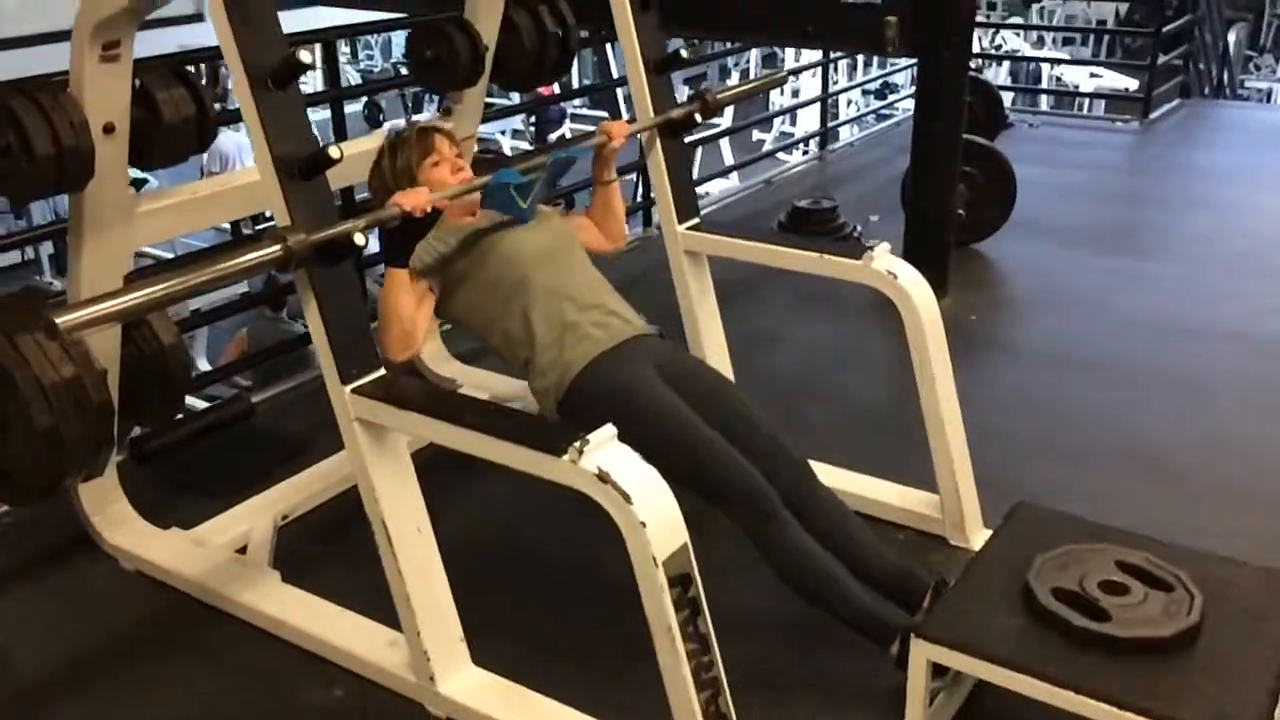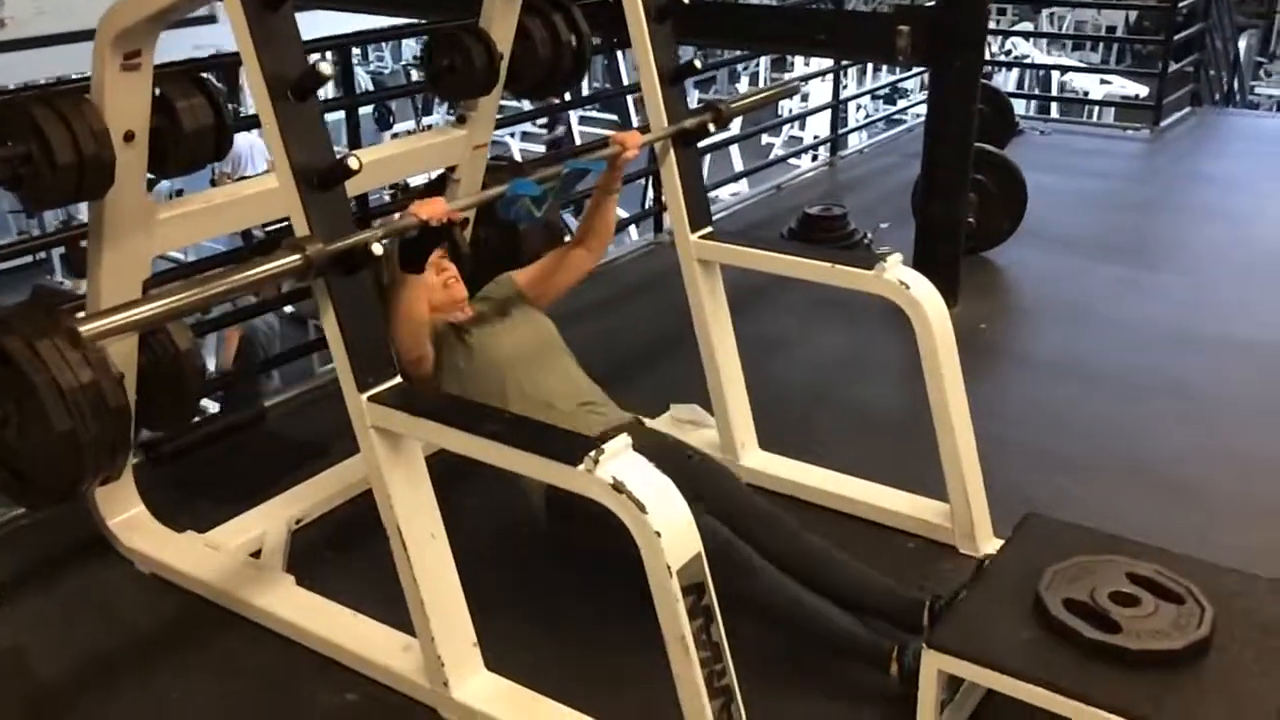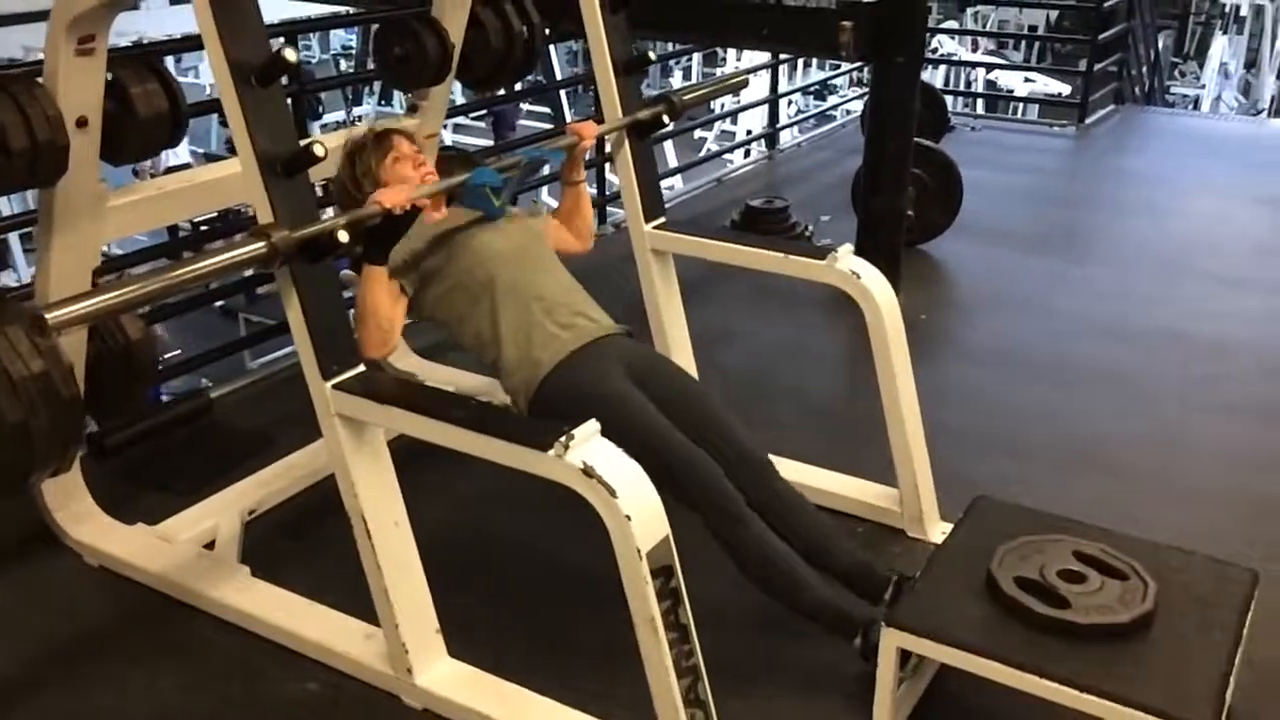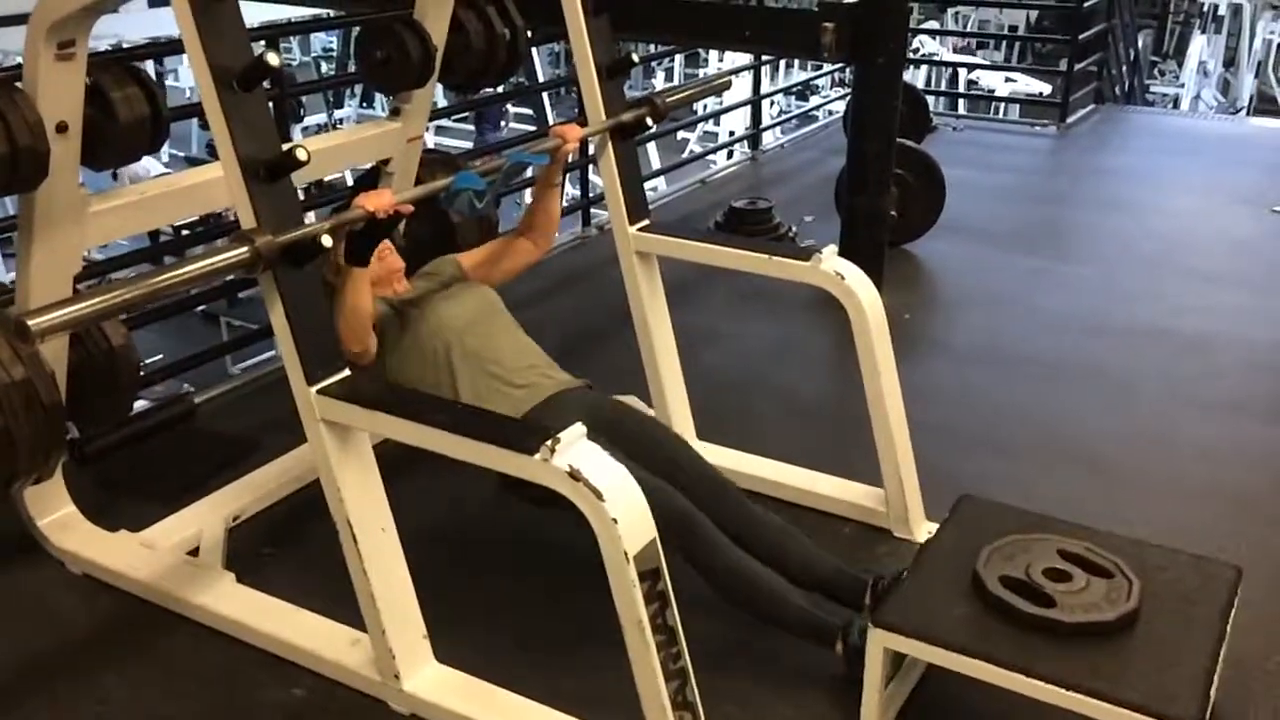
dt=0.7s
person 1, frame 1
left shoulder: (510, 214)
right shoulder: (434, 257)
left elbow: (608, 235)
right elbow: (400, 348)
left wrist: (604, 163)
right wrist: (399, 243)
left hip: (650, 350)
right hip: (590, 384)
left knee: (791, 476)
right knee: (754, 499)
left ankle: (925, 594)
right ankle: (900, 636)
person 1, frame 2
left shoulder: (500, 301)
right shoulder: (435, 357)
left elbow: (584, 250)
right elbow: (408, 346)
left wrist: (611, 178)
left hip: (627, 436)
left knee: (768, 526)
right knee: (726, 558)
left ankle: (926, 613)
right ankle: (899, 658)
person 1, frame 3
left shoulder: (480, 214)
right shoulder: (404, 253)
left elbow: (577, 236)
right elbow: (376, 348)
left wrist: (574, 163)
right wrist: (379, 240)
left hip: (618, 348)
right hip: (560, 381)
left knee: (753, 472)
right knee: (716, 496)
left ankle: (887, 590)
right ankle: (864, 628)
person 1, frame 4
left shoulder: (438, 279)
right shoulder: (378, 323)
left elbow: (530, 240)
right elbow: (354, 343)
left wrist: (552, 167)
right wrist: (357, 242)
left hip: (576, 399)
left knee: (720, 498)
right knee: (681, 524)
left ankle: (866, 592)
right ankle: (844, 634)
